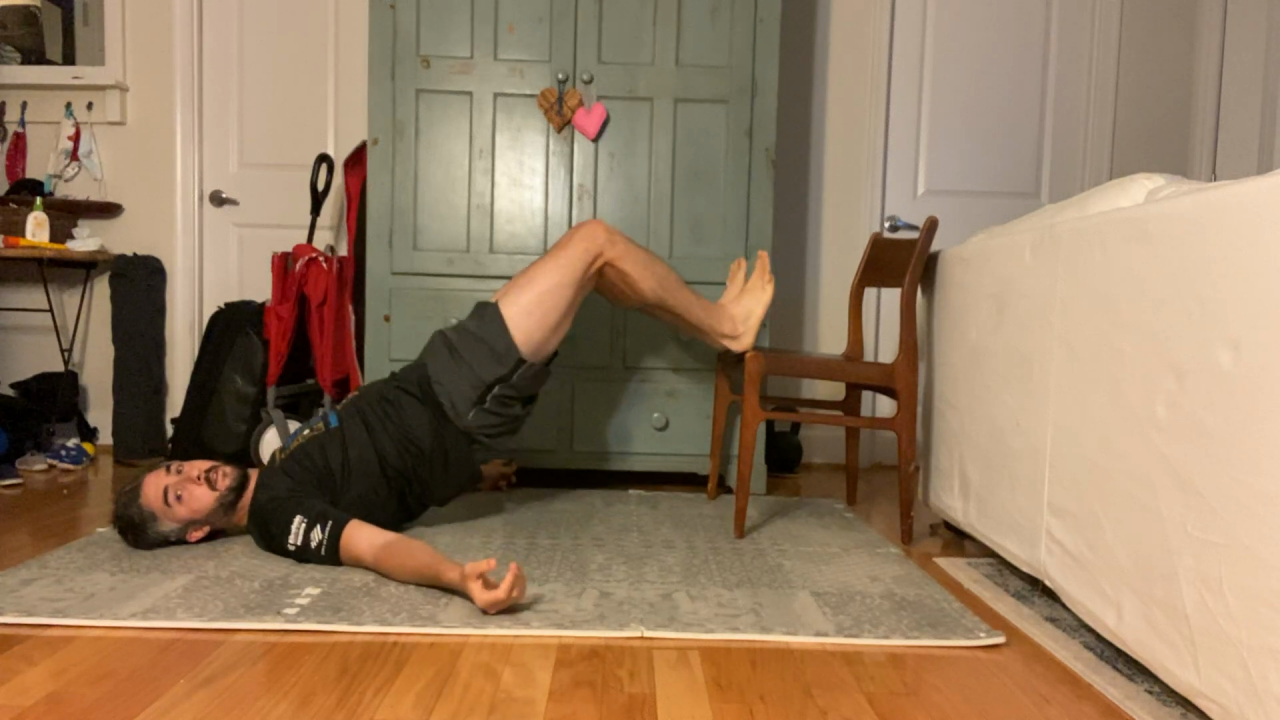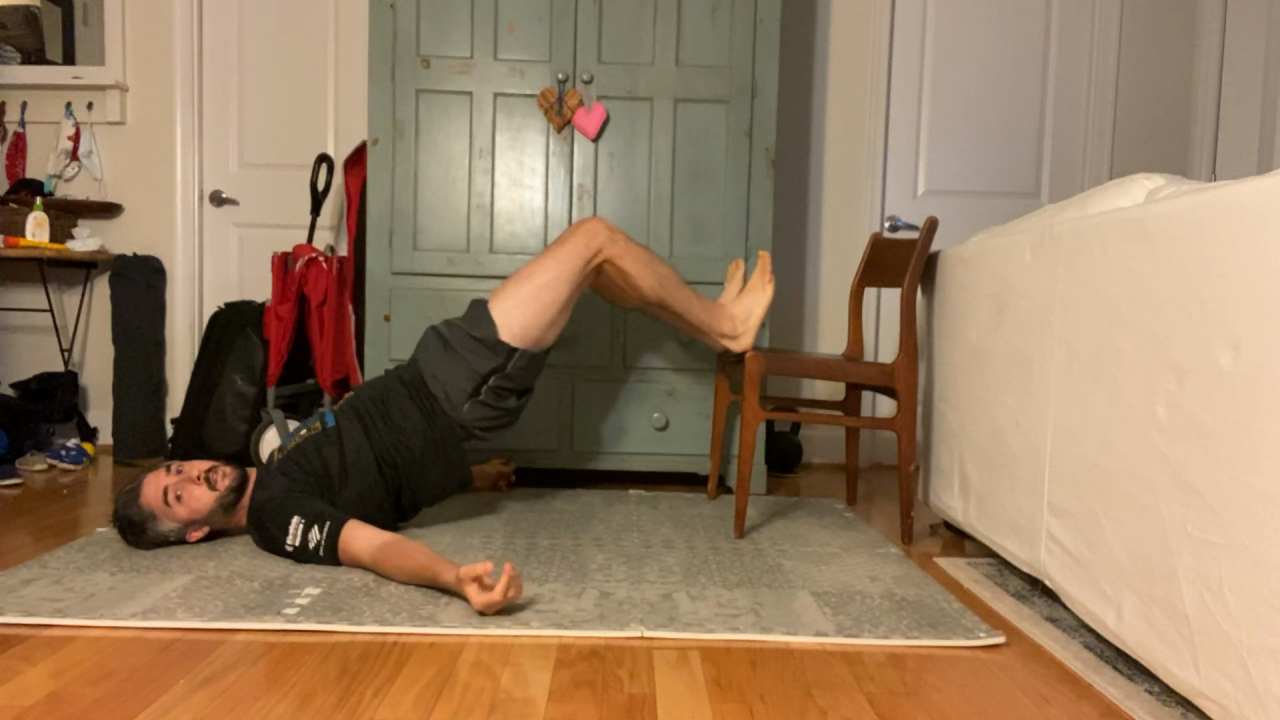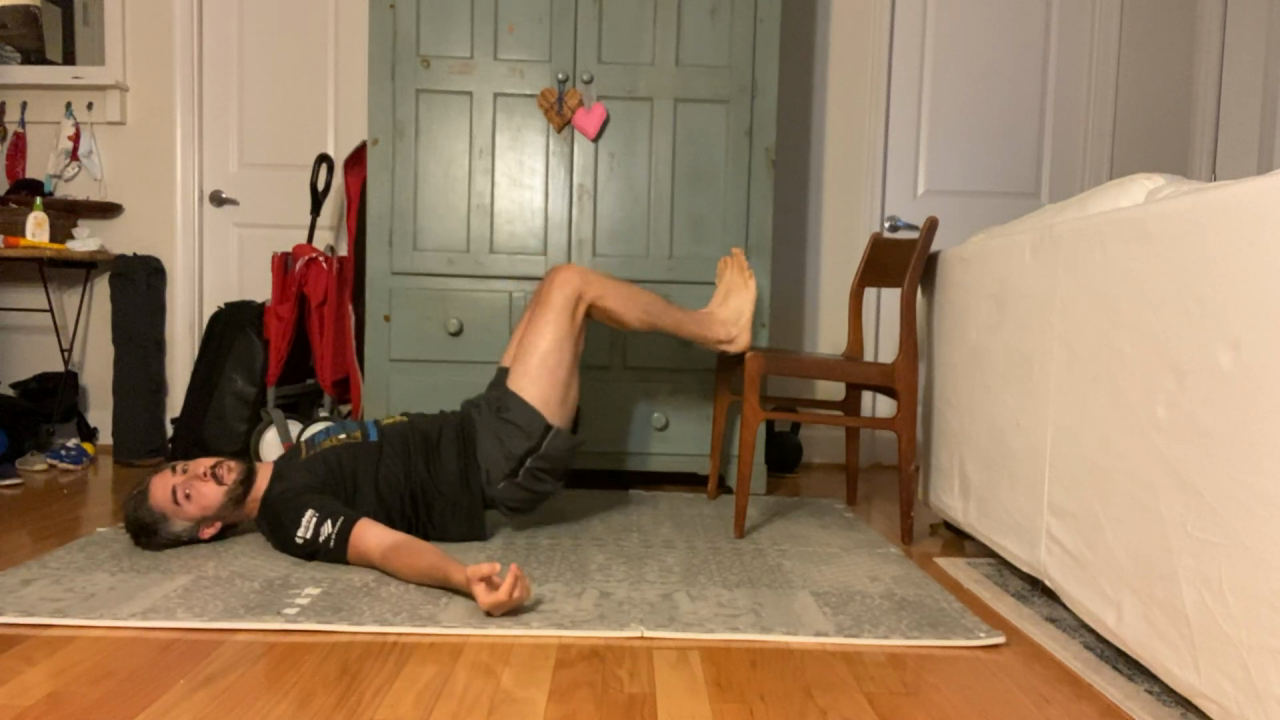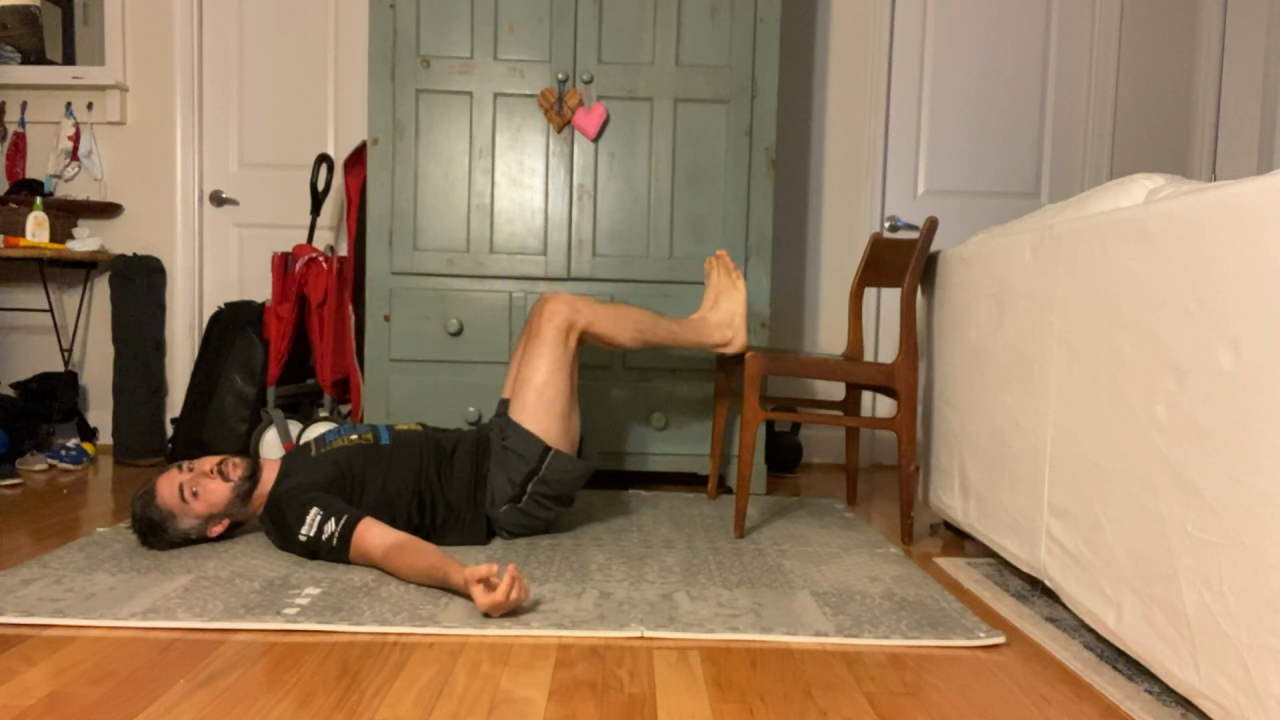
dt=0.7s
person 1, frame 1
left shoulder: (276, 477)
right shoulder: (279, 519)
right elbow: (379, 547)
right wrist: (460, 578)
left hip: (436, 387)
right hip: (467, 398)
left knee: (592, 250)
right knee: (595, 239)
left ankle: (715, 320)
right ankle: (724, 325)
person 1, frame 2
left shoulder: (273, 478)
right shoulder: (278, 519)
right elbow: (376, 548)
right wrist: (456, 580)
left hip: (433, 383)
right hip: (463, 389)
left knee: (593, 254)
right knee: (596, 236)
left ankle: (713, 321)
right ankle: (723, 325)
person 1, frame 3
left shoulder: (291, 467)
right shoulder: (290, 514)
right elbow: (388, 547)
right wrist: (465, 577)
left hip: (477, 435)
right hip: (504, 461)
left knee: (564, 286)
right knee: (569, 283)
left ankle: (709, 324)
right ankle: (718, 328)
person 1, frame 4
left shoulder: (295, 466)
right shoulder: (295, 514)
right elbow: (390, 547)
right wrist: (463, 578)
left hip: (483, 452)
right hip: (515, 486)
left knee: (555, 314)
right knee: (559, 313)
left ankle: (703, 330)
right ankle: (710, 332)
